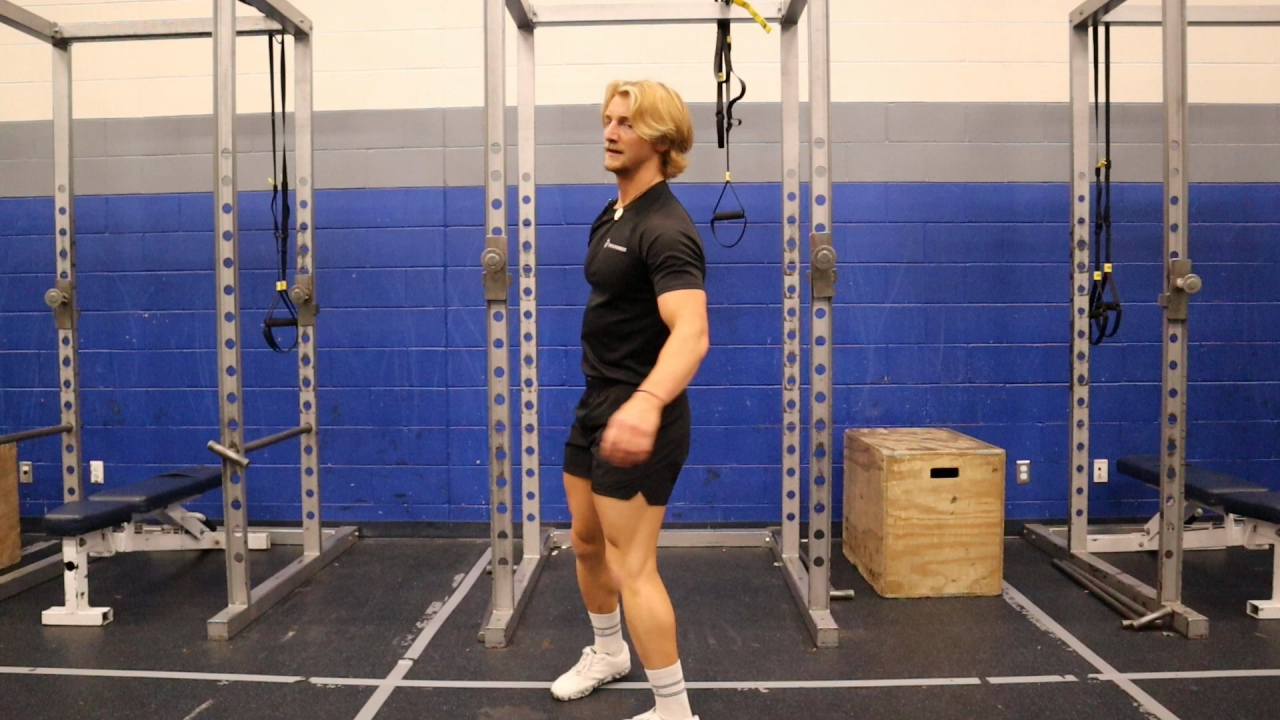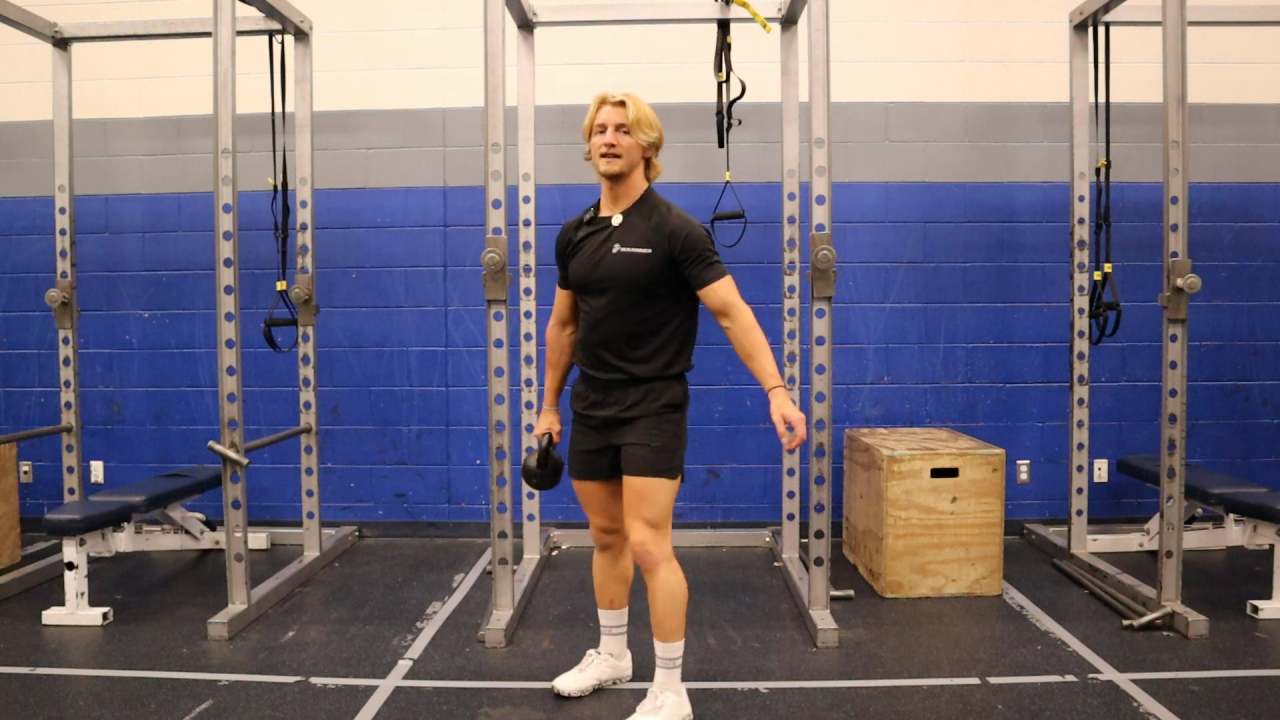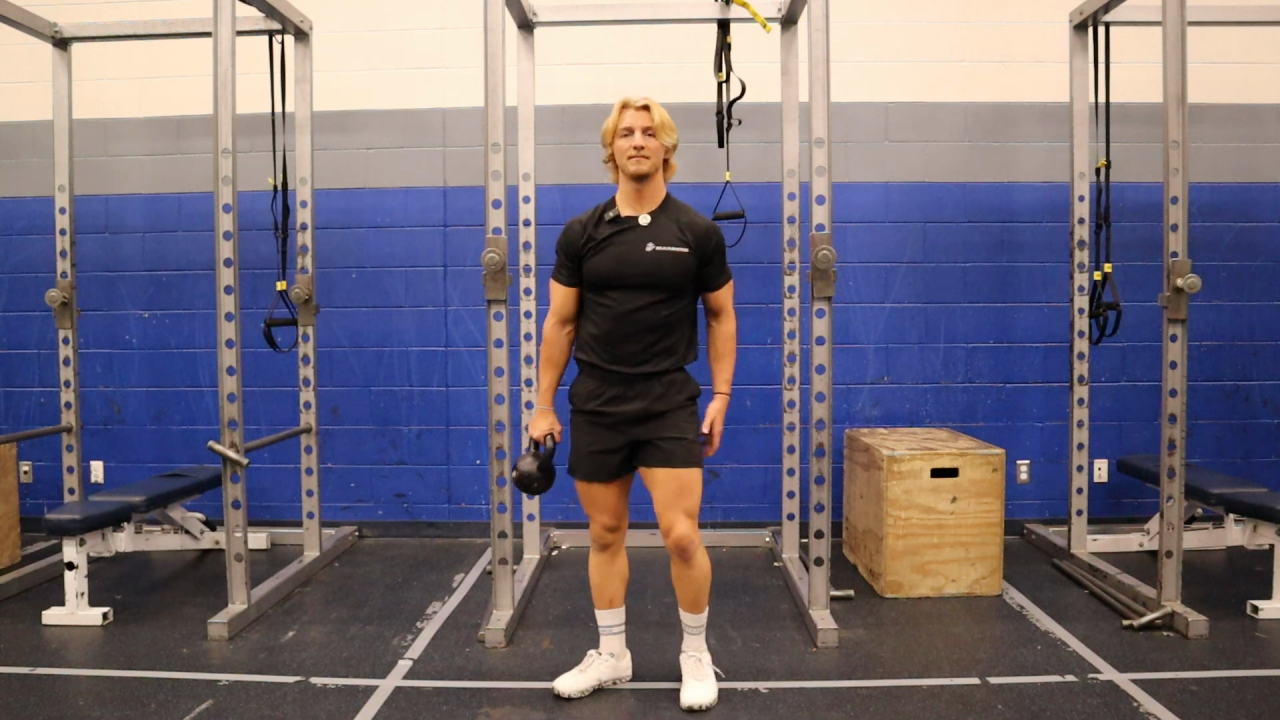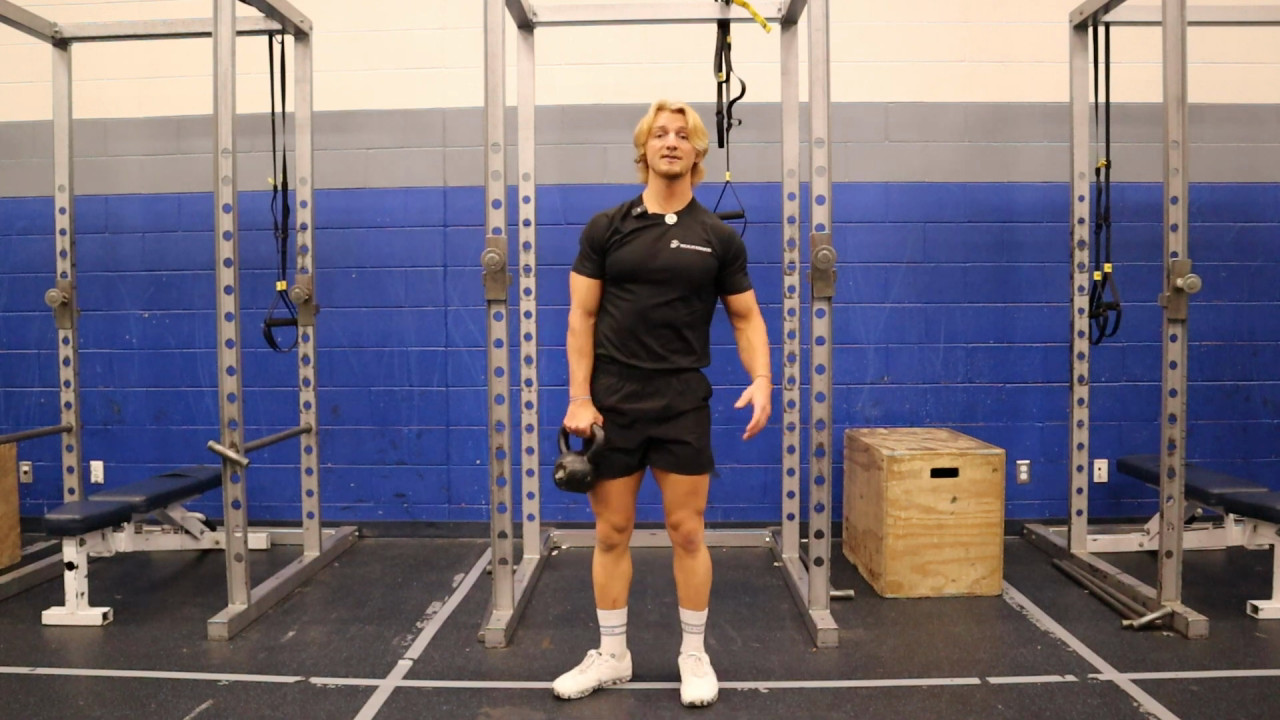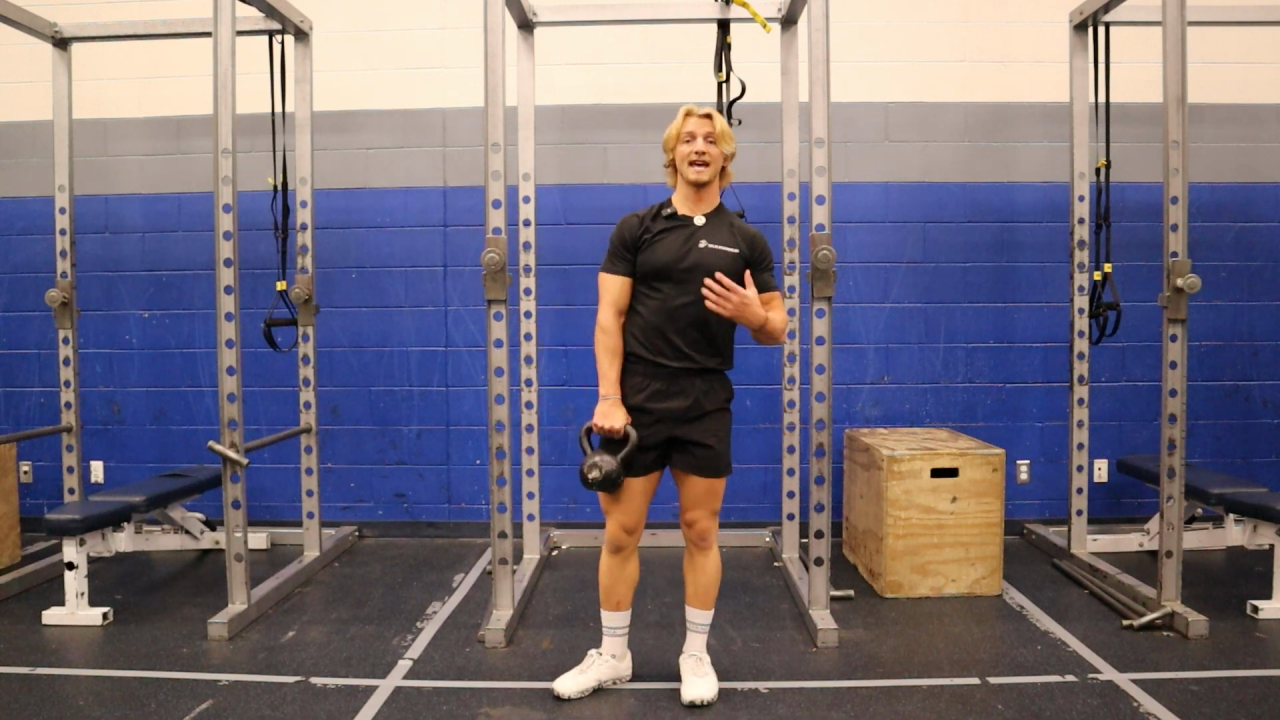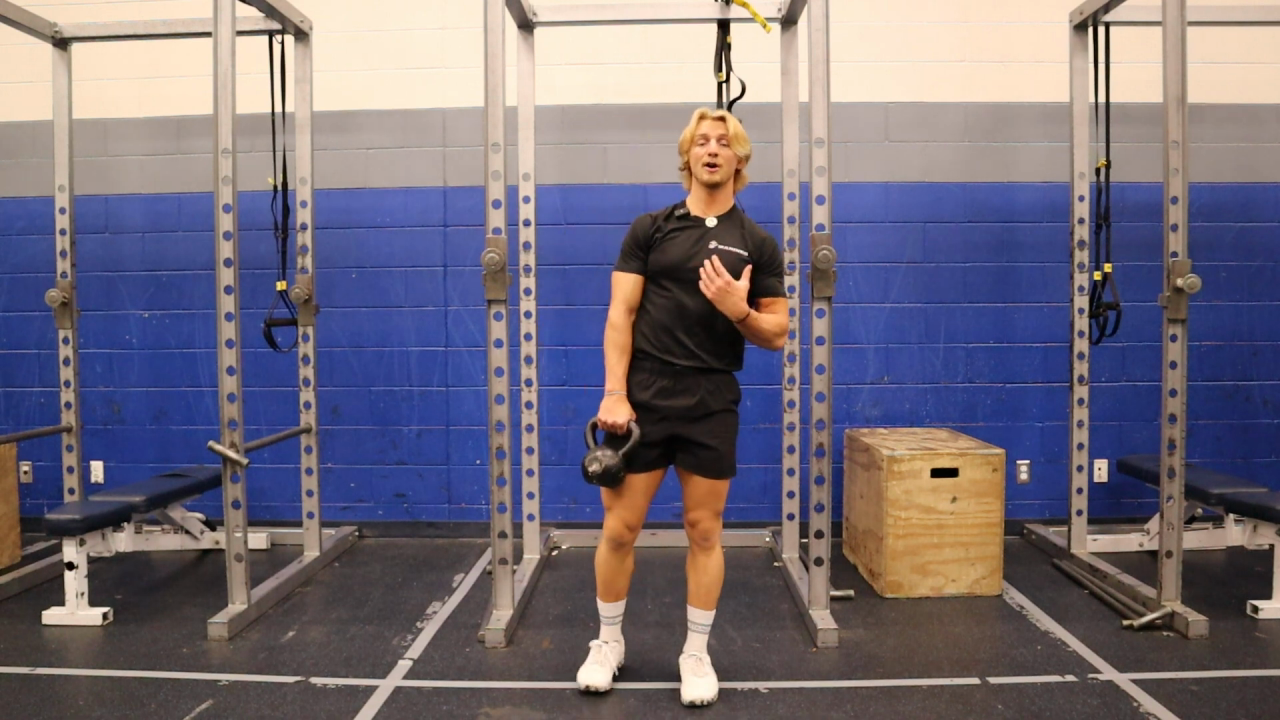
dt=0.3s
person 1, frame 1
left shoulder: (665, 231)
right shoulder: (609, 217)
left elbow: (689, 331)
left wrist: (646, 405)
left hip: (637, 416)
right hip: (599, 406)
left knee: (628, 566)
right knee: (585, 543)
right ankle: (609, 651)
person 1, frame 2
left shoulder: (676, 229)
right shoulder: (574, 233)
left elbow: (733, 313)
left wrist: (777, 390)
right wrist: (549, 404)
left hip: (652, 407)
right hip: (590, 408)
left knee: (648, 544)
right knee: (606, 538)
right ankle: (612, 654)
person 1, frame 3
left shoulder: (698, 233)
right shoulder: (580, 233)
left elbow: (722, 317)
right elbow: (560, 323)
left wrist: (721, 396)
right wrist: (543, 406)
left hip: (669, 405)
right hip: (596, 406)
left knee: (681, 535)
right knee: (605, 534)
left ankle: (696, 652)
right ankle: (611, 654)
person 1, frame 4
left shoulder: (720, 238)
right shoulder: (606, 227)
left elbow: (746, 317)
right elbow: (582, 317)
left wrist: (761, 381)
right wrist: (579, 397)
left hip: (684, 404)
right hip: (614, 402)
left knee: (687, 532)
right knee: (612, 532)
left ankle: (694, 653)
right ankle: (612, 654)
person 1, frame 5
left shoulder: (746, 240)
right shoulder: (635, 229)
left elbow: (777, 326)
right elbow: (610, 317)
left wrist: (750, 312)
right wrist: (608, 397)
left hip: (705, 404)
right hip: (637, 402)
left knee: (701, 532)
right knee: (621, 533)
left ankle: (695, 654)
right ankle: (612, 655)
person 1, frame 6
left shoulder: (757, 242)
right shoulder: (649, 228)
left elbow: (778, 333)
right elbow: (621, 313)
left wrist: (739, 310)
right wrist: (614, 393)
left hip: (711, 403)
right hip: (643, 398)
left knee: (704, 532)
right knee: (619, 528)
left ankle: (696, 653)
right ankle: (608, 641)
